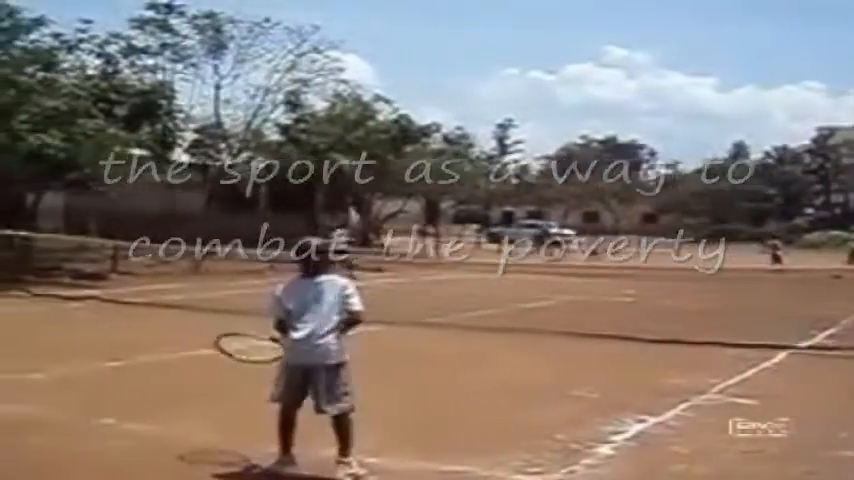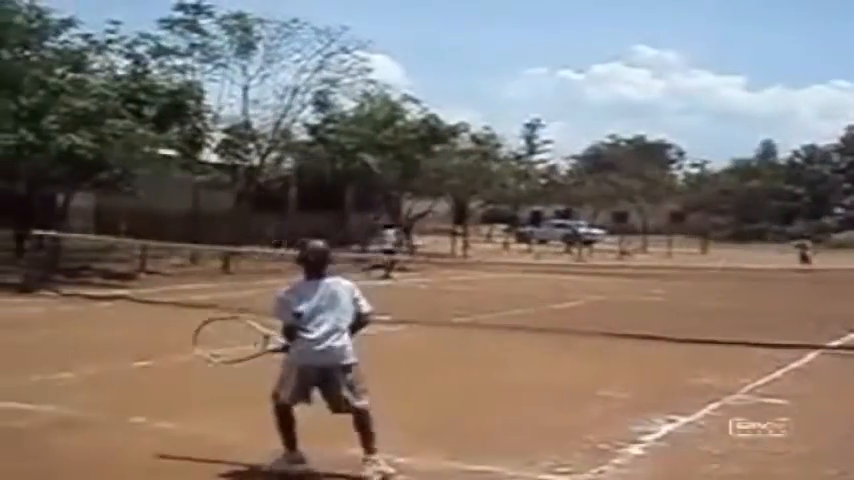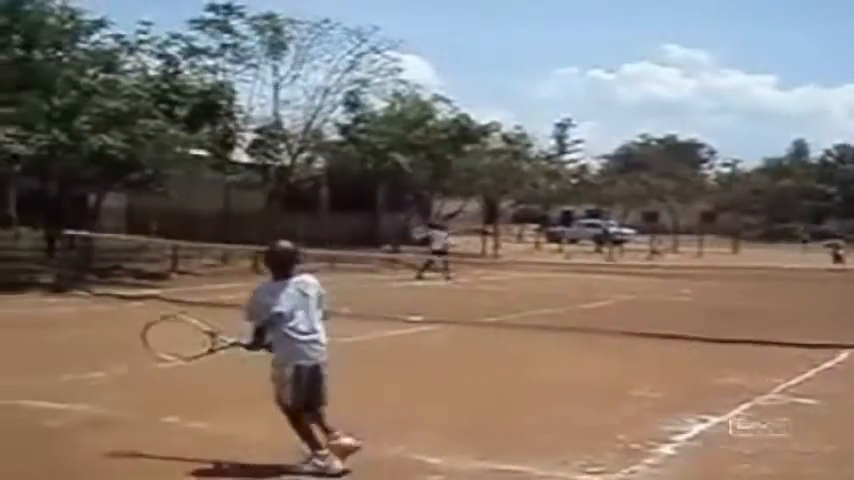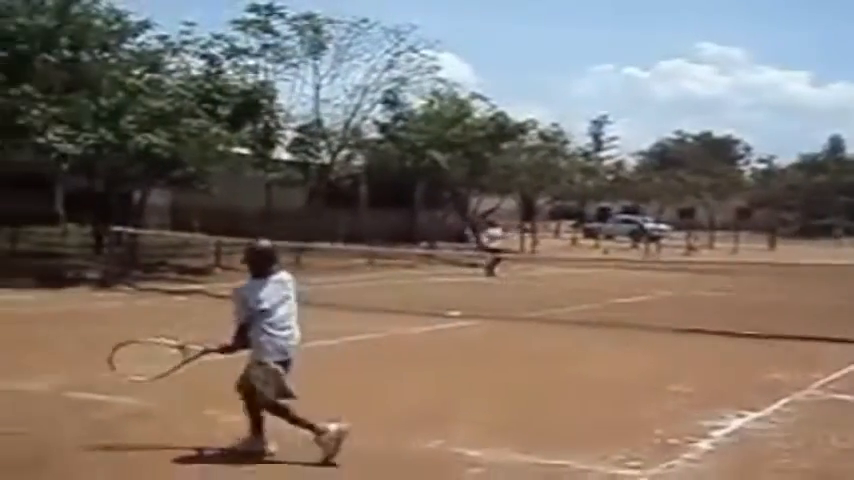
dt=0.3s
person 1, frame 1
left shoulder: (287, 289)
right shoulder: (342, 285)
left elbow: (280, 325)
right elbow: (357, 317)
right wrist: (338, 329)
left hip: (296, 355)
right hip: (329, 354)
left knee: (288, 406)
right knee: (340, 409)
left ankle: (285, 459)
person 1, frame 2
left shoulder: (290, 293)
right shoulder: (345, 287)
left elbow: (287, 330)
right elbow: (363, 319)
left hip: (303, 358)
right hip: (339, 355)
left knee: (282, 403)
right knee: (359, 407)
left ankle: (292, 456)
person 1, frame 3
left shoulder: (262, 294)
right shoulder: (311, 283)
left elbow: (260, 331)
left wrist: (256, 343)
left hip: (290, 356)
right hip: (316, 352)
left knee: (291, 407)
right knee: (311, 404)
left ankle: (322, 456)
right ankle: (335, 438)
person 1, frame 4
left shoulder: (245, 292)
right shoulder: (286, 280)
left elbow: (244, 328)
left wrist: (233, 346)
left hip: (267, 352)
right hip: (285, 347)
left knee: (273, 403)
right knee: (247, 388)
left ankle: (326, 430)
right ankle: (257, 439)
